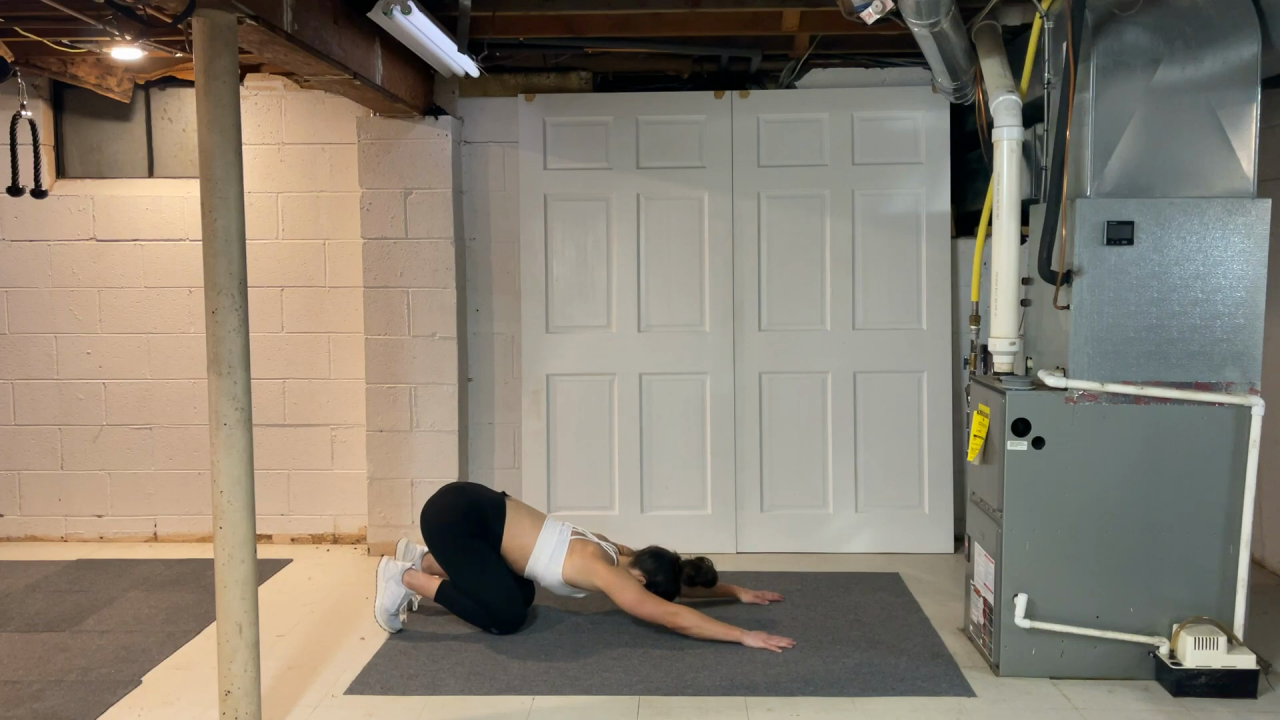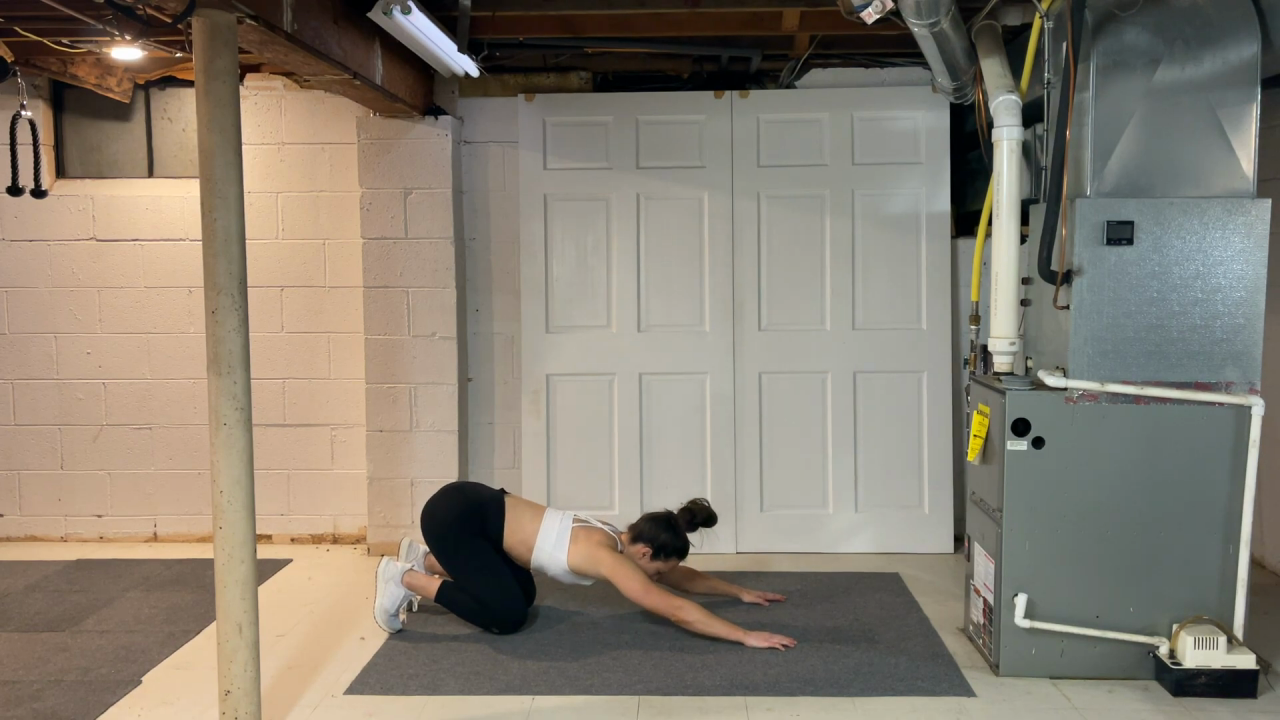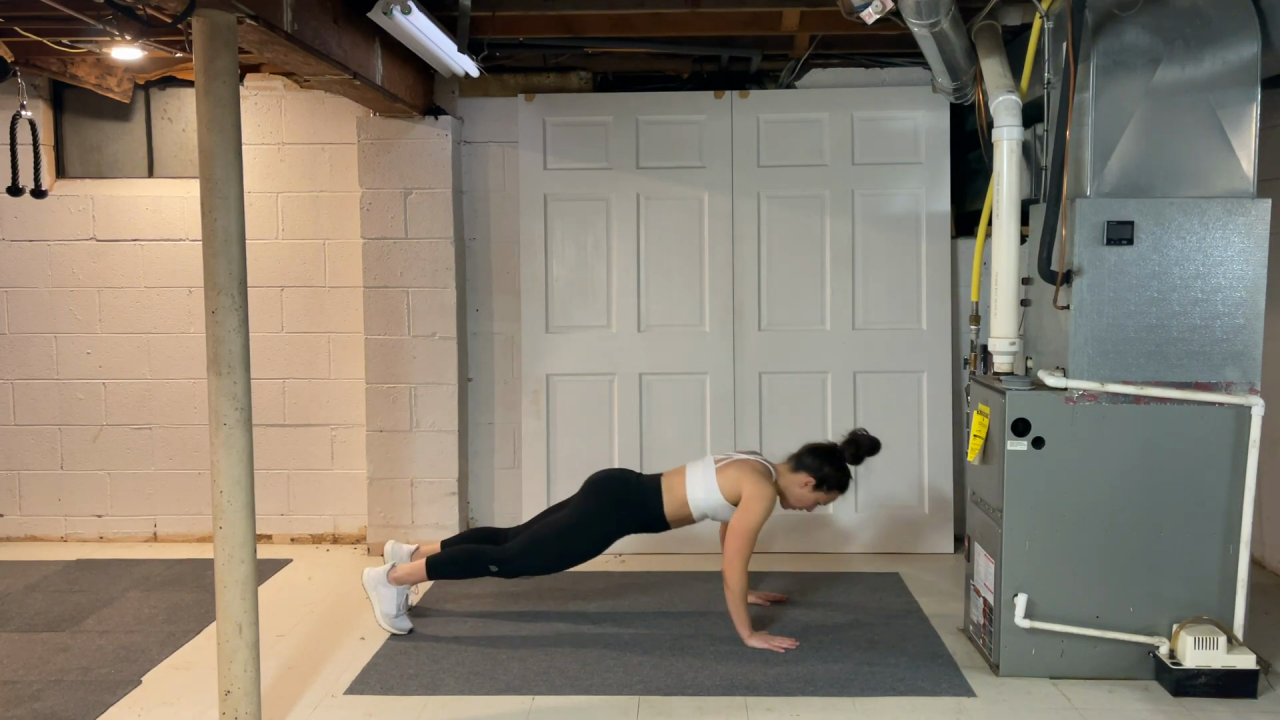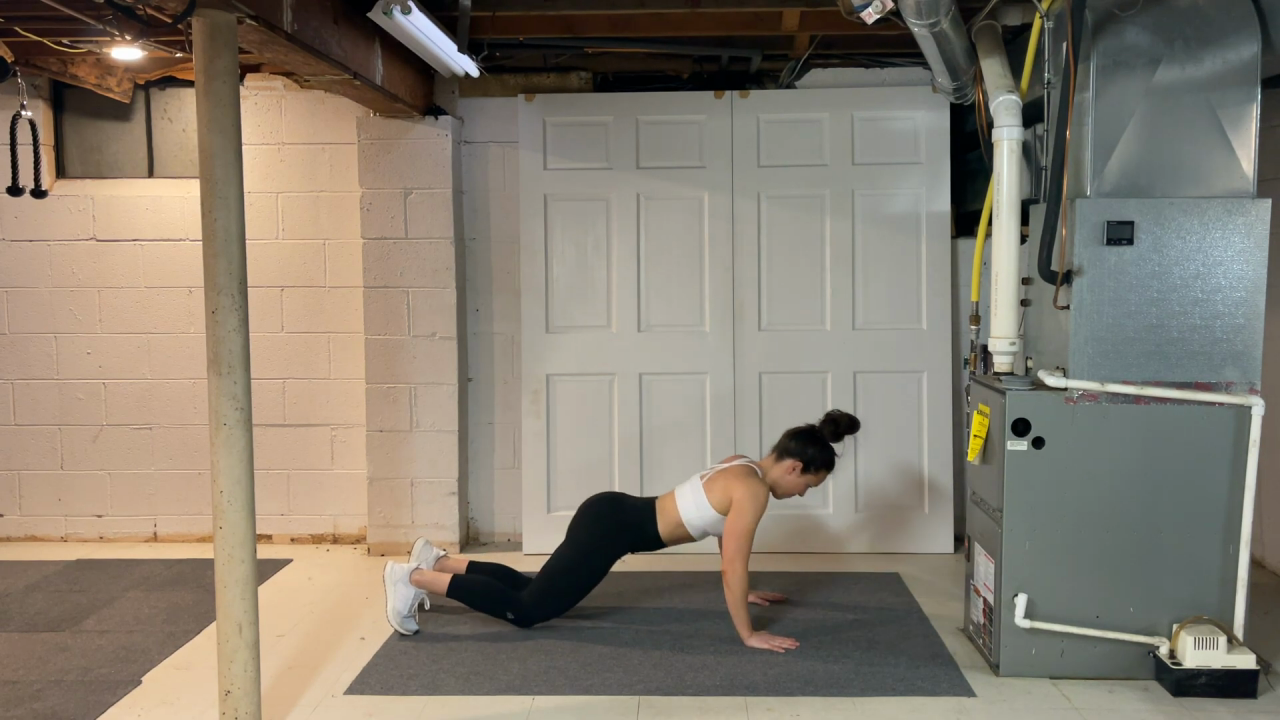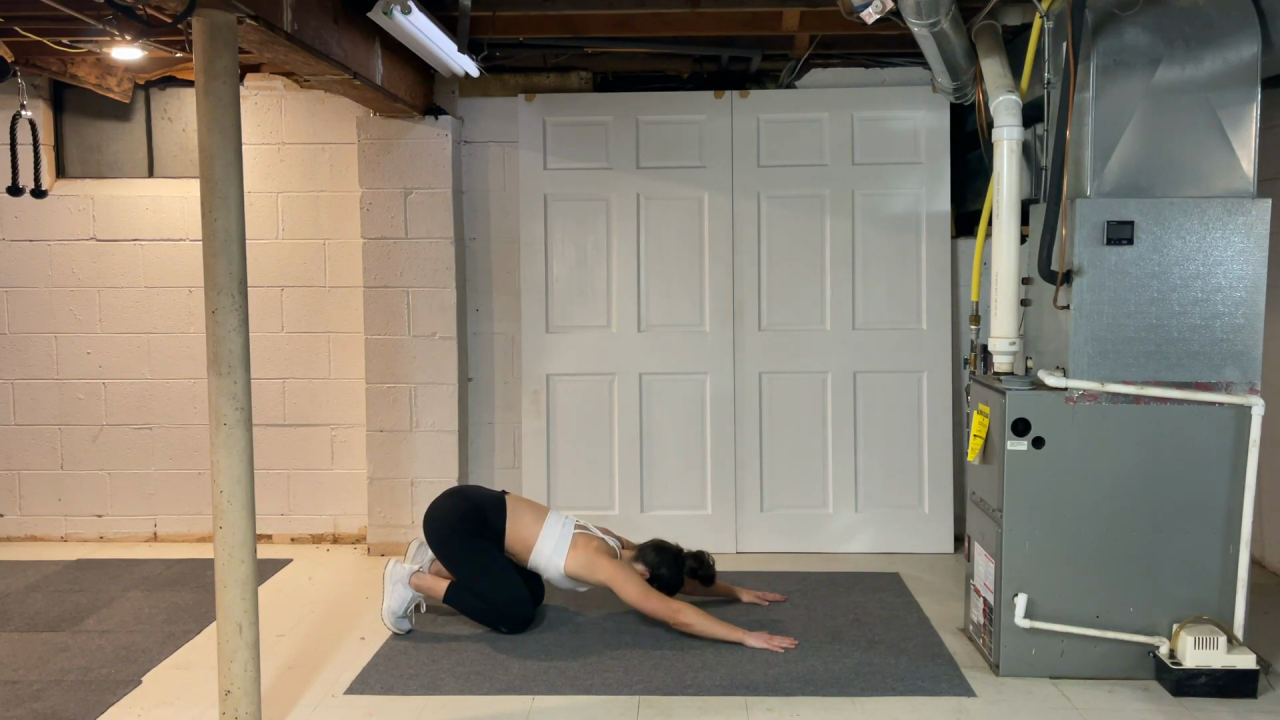
dt=1s
person 1, frame 1
left shoulder: (618, 554)
right shoulder: (607, 572)
left elbow: (680, 583)
right elbow: (676, 617)
left wrist: (739, 591)
right wrist: (744, 635)
left hip: (476, 507)
right hip: (453, 514)
left knee: (520, 594)
right knee: (506, 616)
left ankle: (424, 559)
right ankle: (405, 577)
person 1, frame 2
left shoulder: (621, 541)
right shoulder: (608, 557)
left elbow: (682, 577)
right elbow: (676, 610)
left wrist: (741, 592)
right wrist: (746, 635)
left hip: (476, 507)
right hip: (453, 515)
left knee: (522, 596)
right knee: (507, 617)
left ankle: (425, 560)
right ankle: (404, 579)
person 1, frame 3
left shoulder: (759, 468)
right shoulder: (765, 490)
left elbow: (727, 530)
right elbow: (734, 565)
left wrist: (746, 594)
right wrist: (747, 633)
left hip: (615, 490)
right hip: (616, 504)
left knee: (513, 540)
right knee: (510, 560)
left ankle: (413, 550)
right ankle: (391, 576)
person 1, frame 4
left shoulder: (745, 469)
right shoulder: (753, 488)
left elbow: (727, 538)
right elbow: (731, 567)
left wrist: (746, 592)
right wrist: (747, 634)
left hip: (612, 516)
right hip: (611, 527)
left knee: (533, 589)
right knee: (526, 610)
left ankle: (438, 561)
right ankle: (415, 578)
person 1, frame 5
left shoulder: (624, 549)
right shoulder: (609, 565)
left elbow: (681, 578)
right elbow: (676, 614)
left wrist: (739, 592)
right wrist: (746, 637)
left hip: (475, 510)
right hip: (454, 519)
left knee: (530, 596)
right knee: (514, 616)
left ankle: (432, 564)
right ankle: (412, 581)
